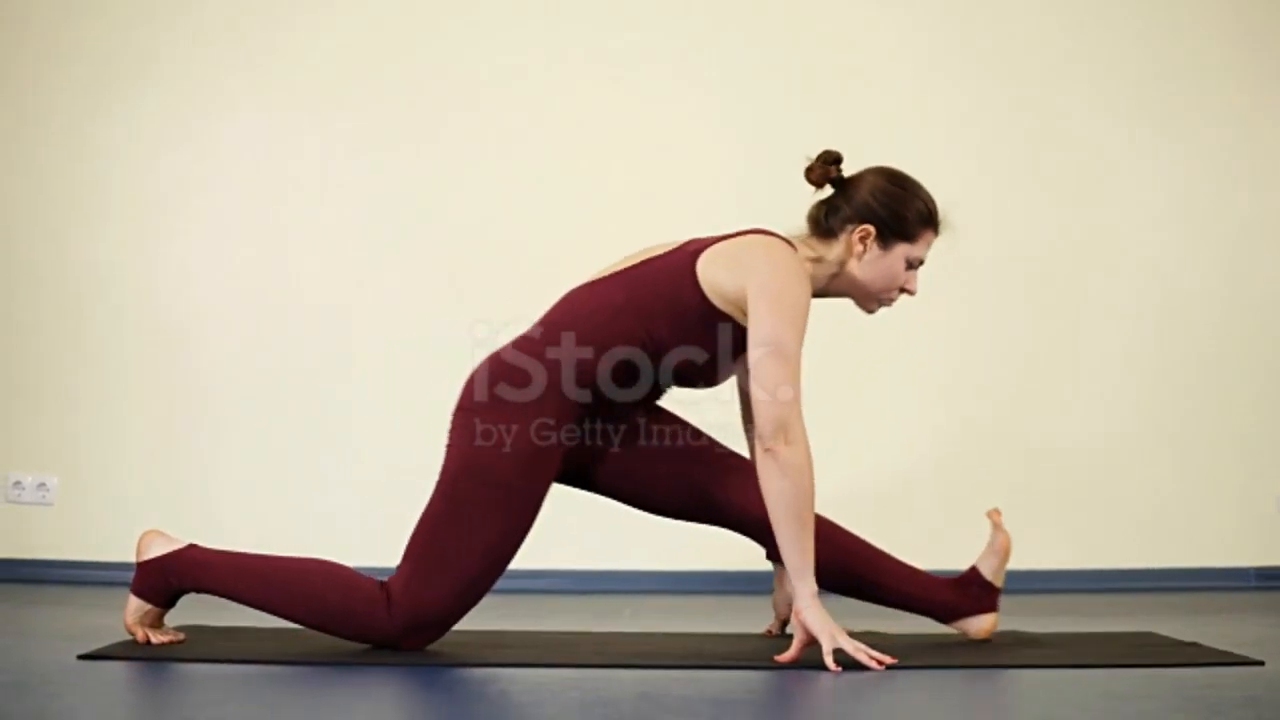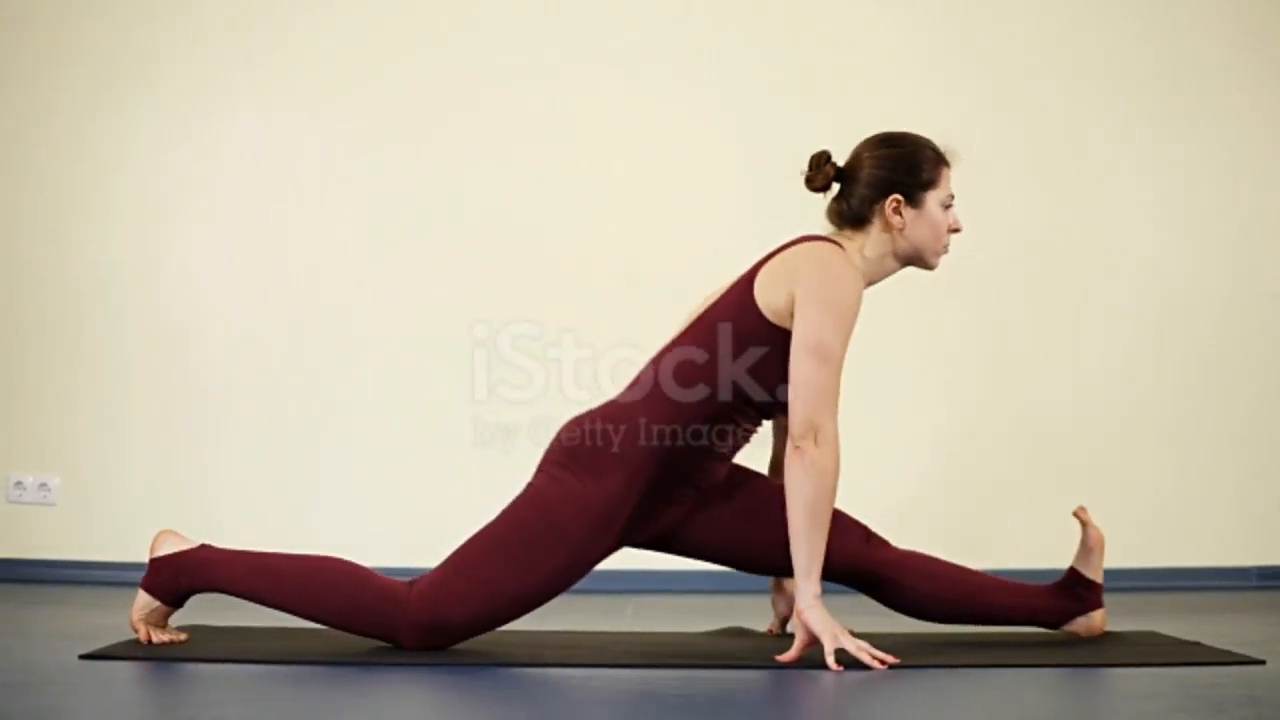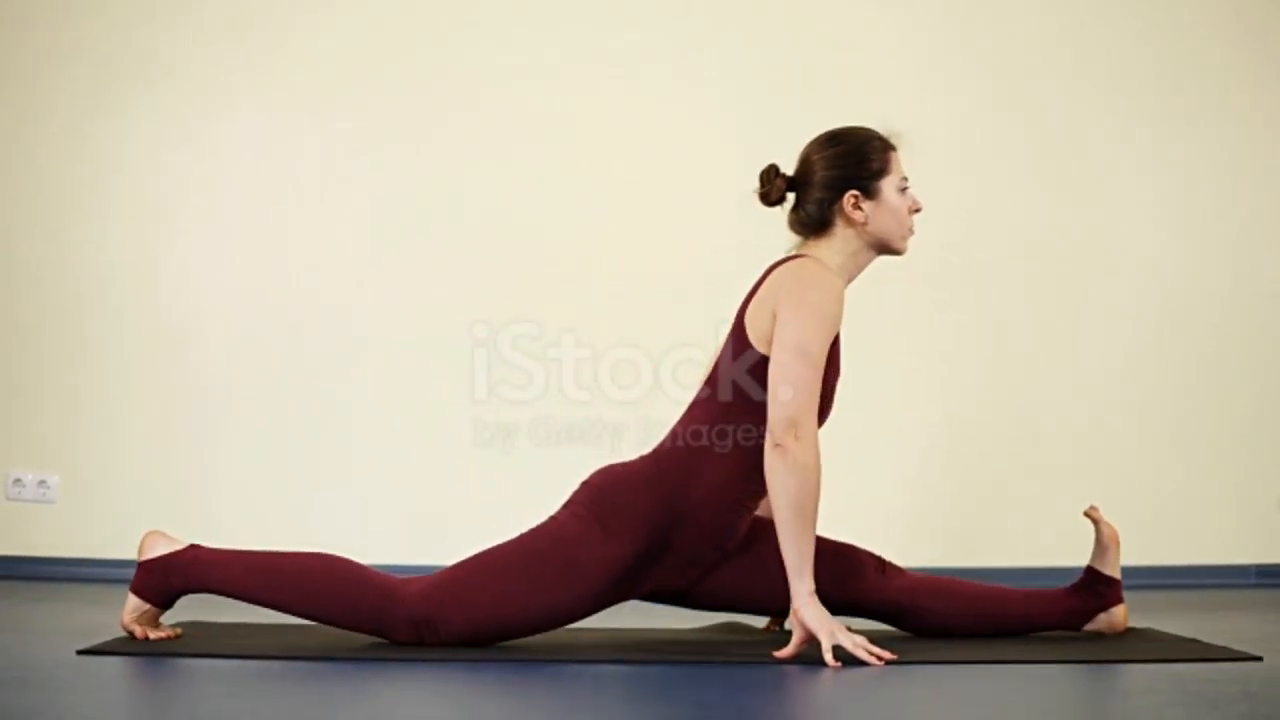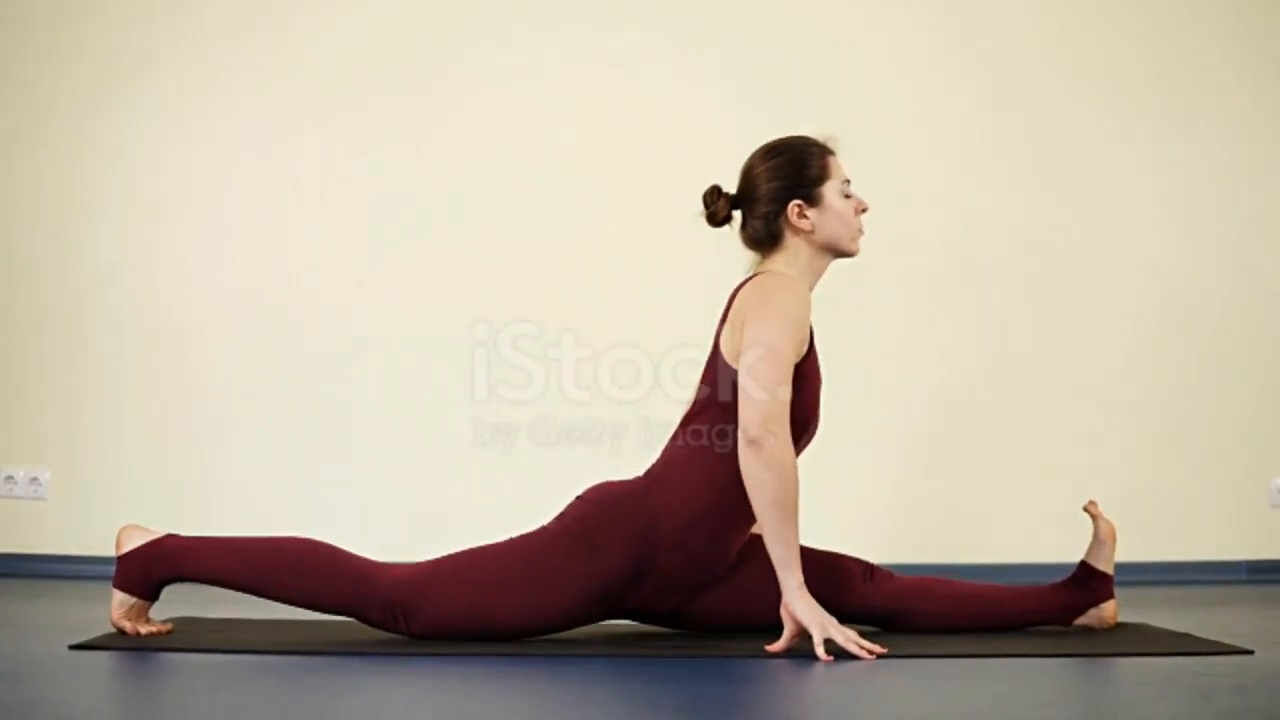
dt=0.4s
person 1, frame 1
left shoulder: (769, 272)
right shoulder: (779, 272)
left elbow: (762, 444)
right elbow: (781, 440)
left wrist: (791, 565)
right wrist: (810, 598)
left hip: (583, 411)
right hip: (521, 413)
left knee: (749, 499)
right knee: (403, 620)
left ankle: (956, 603)
right ankle: (175, 565)
person 1, frame 2
left shoulder: (821, 267)
right shoulder: (831, 272)
left elbow: (791, 432)
right elbow: (811, 439)
left wrist: (794, 568)
right wrist: (809, 599)
left hip: (673, 475)
right hip: (606, 469)
left knee: (865, 557)
right knee: (419, 619)
right ankle: (187, 565)
person 1, frame 3
left shoulder: (804, 280)
right shoulder: (813, 283)
left elbow: (772, 441)
right elbow: (789, 440)
left wrist: (789, 573)
right wrist: (804, 599)
left hip: (696, 538)
right hip: (631, 524)
left knee: (889, 591)
right knee: (414, 613)
person 1, frame 4
left shoulder: (770, 294)
right shoulder: (780, 293)
right elbow: (762, 440)
left wrist: (780, 575)
right wrist: (796, 592)
left hip: (683, 564)
right hip: (624, 547)
left knee: (877, 595)
right knee: (392, 599)
